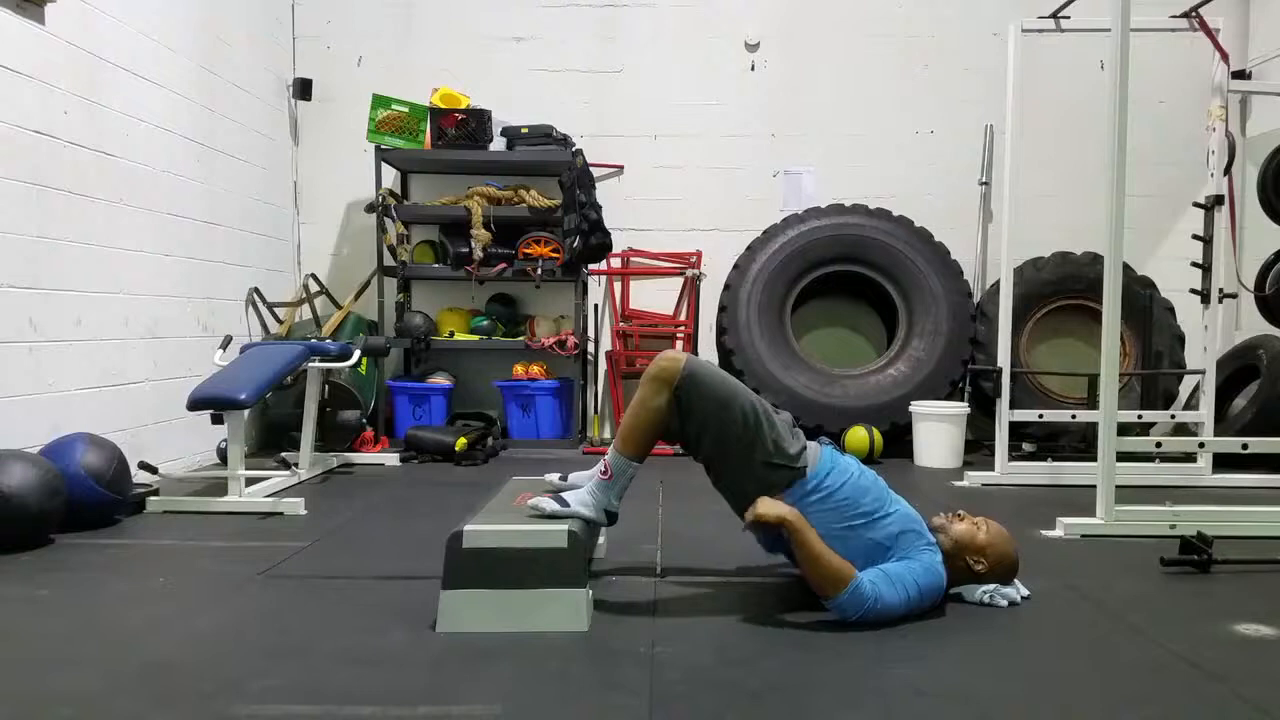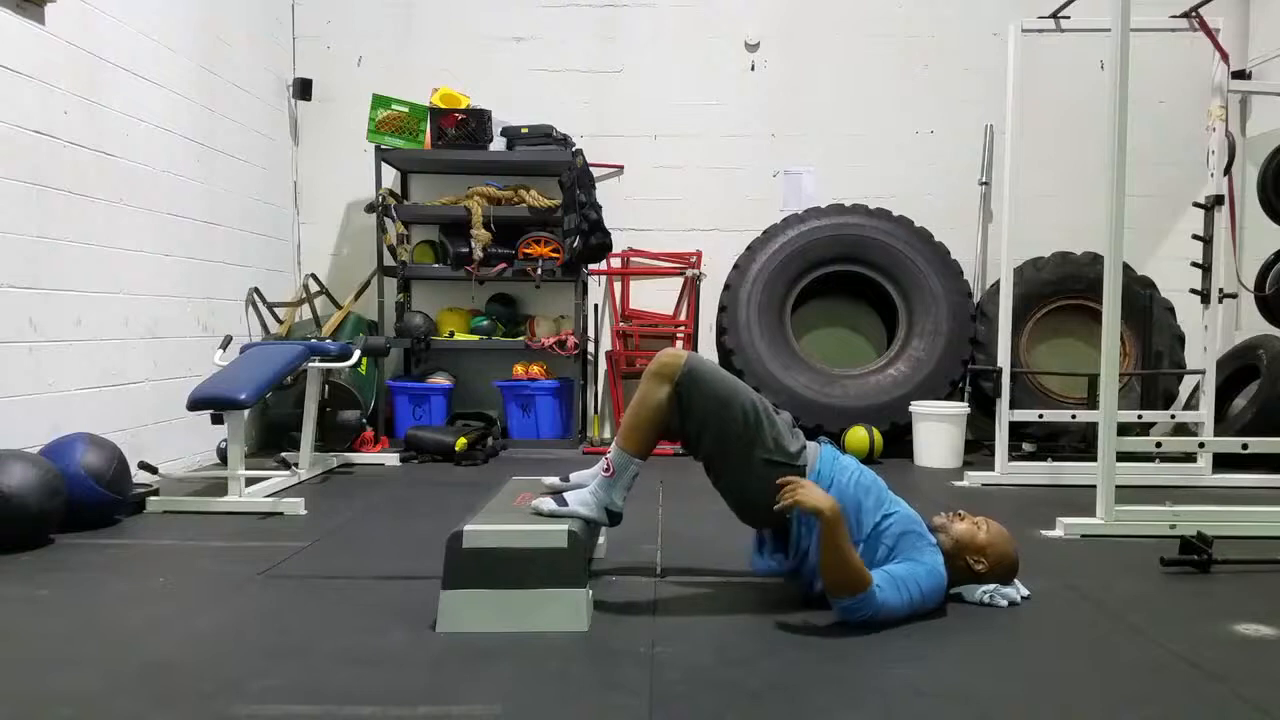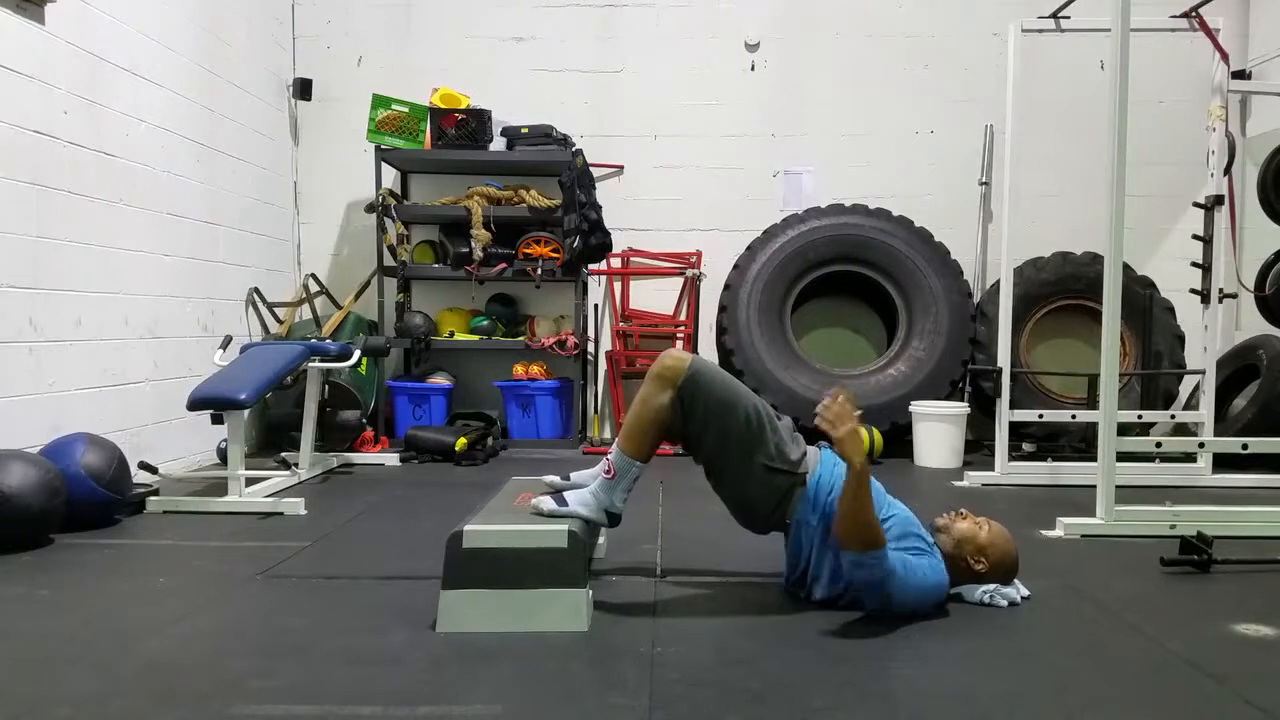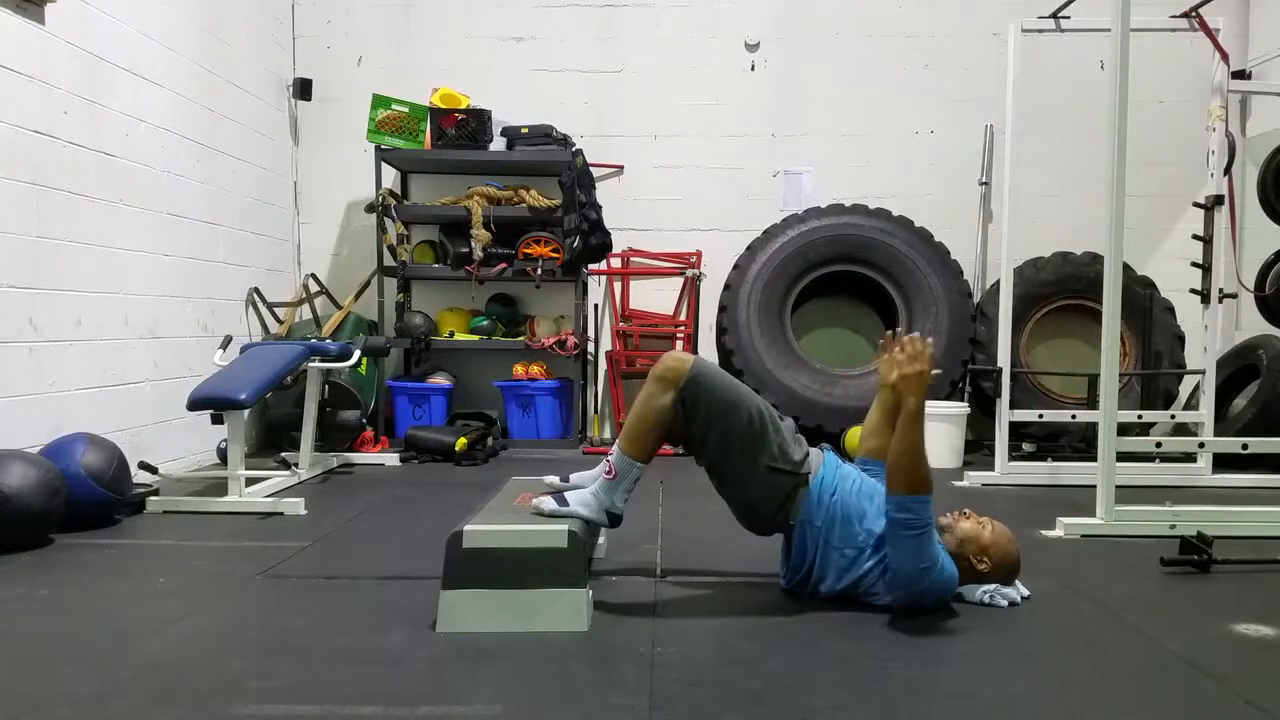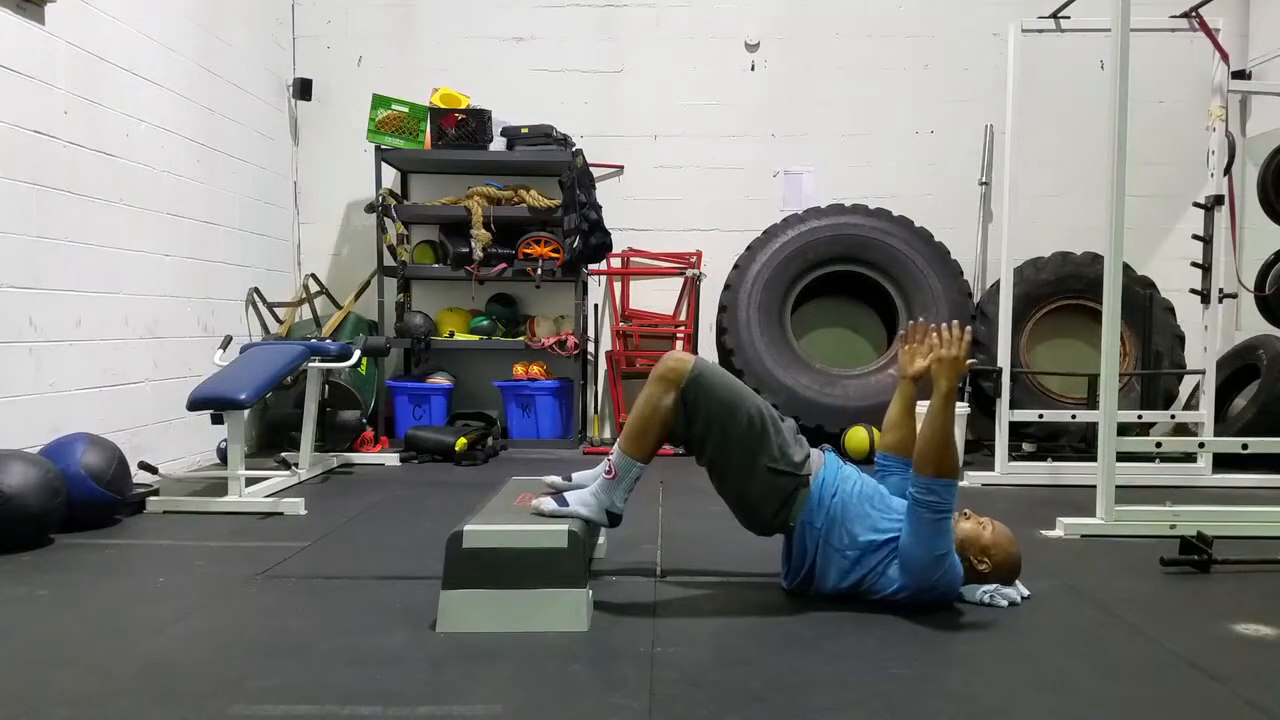
dt=0.3s
person 1, frame 1
left shoulder: (928, 575)
right shoulder: (922, 544)
left elbow: (853, 599)
left wrist: (791, 519)
left hip: (786, 478)
right hip: (800, 464)
left knee: (670, 372)
right knee: (673, 383)
left ankle: (602, 497)
right ankle: (605, 476)
person 1, frame 2
left shoulder: (928, 576)
right shoulder: (922, 547)
left elbow: (857, 602)
left wrist: (830, 514)
left hip: (781, 473)
right hip: (802, 462)
left knee: (671, 368)
right knee: (677, 380)
left ankle: (604, 496)
right ankle: (607, 476)
person 1, frame 3
left shoulder: (929, 579)
right shoulder: (923, 546)
left elbow: (864, 562)
left wrist: (856, 462)
right wrist: (846, 441)
left hip: (785, 485)
right hip: (802, 470)
left knee: (673, 370)
right knee: (677, 390)
left ankle: (605, 497)
right ankle: (608, 476)
person 1, frame 4
left shoulder: (933, 577)
right shoulder: (917, 541)
left elbow: (913, 504)
right elbow: (874, 466)
left wrist: (914, 402)
right wrist: (889, 391)
left hip: (787, 486)
right hip: (805, 474)
left knee: (675, 371)
right knee: (682, 386)
left ankle: (605, 497)
right ankle: (609, 476)
person 1, frame 5
left shoulder: (936, 575)
right shoulder: (910, 522)
left elbow: (934, 488)
right elbow: (894, 465)
left wrist: (945, 390)
right wrist: (908, 383)
left hip: (787, 487)
right hip: (804, 471)
left knee: (677, 371)
right knee: (679, 387)
left ankle: (606, 497)
right ankle: (609, 476)
